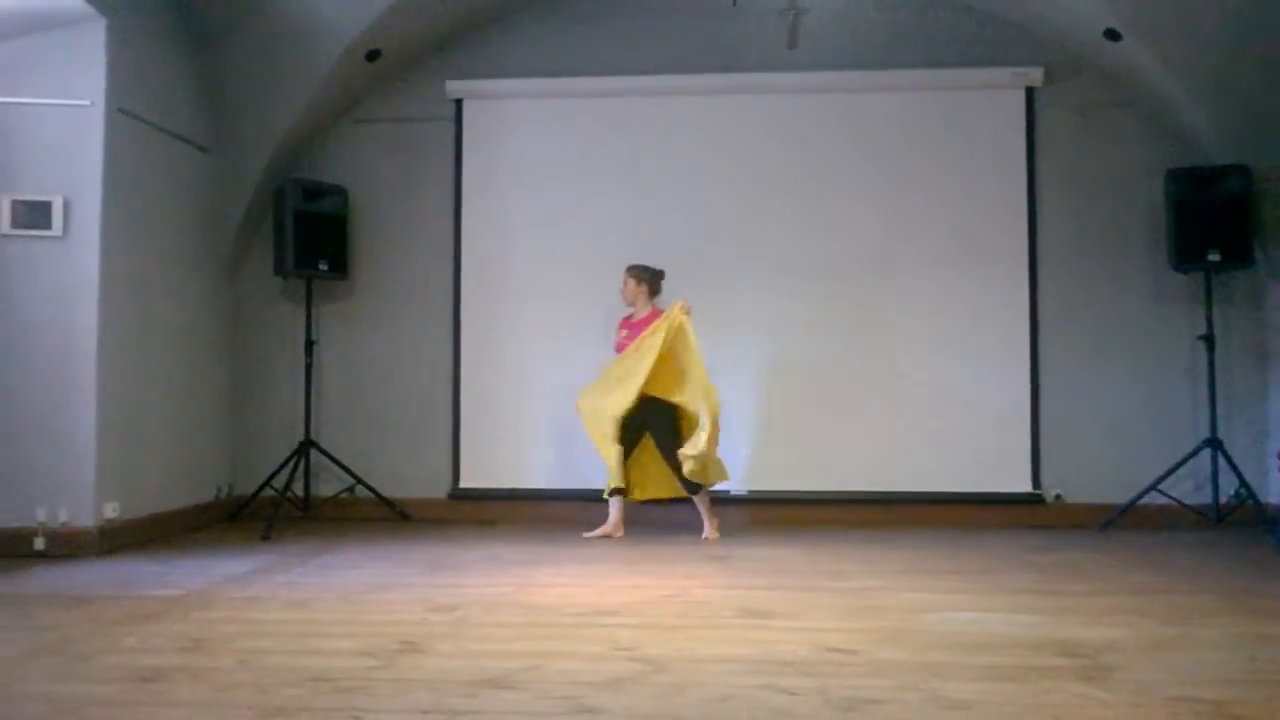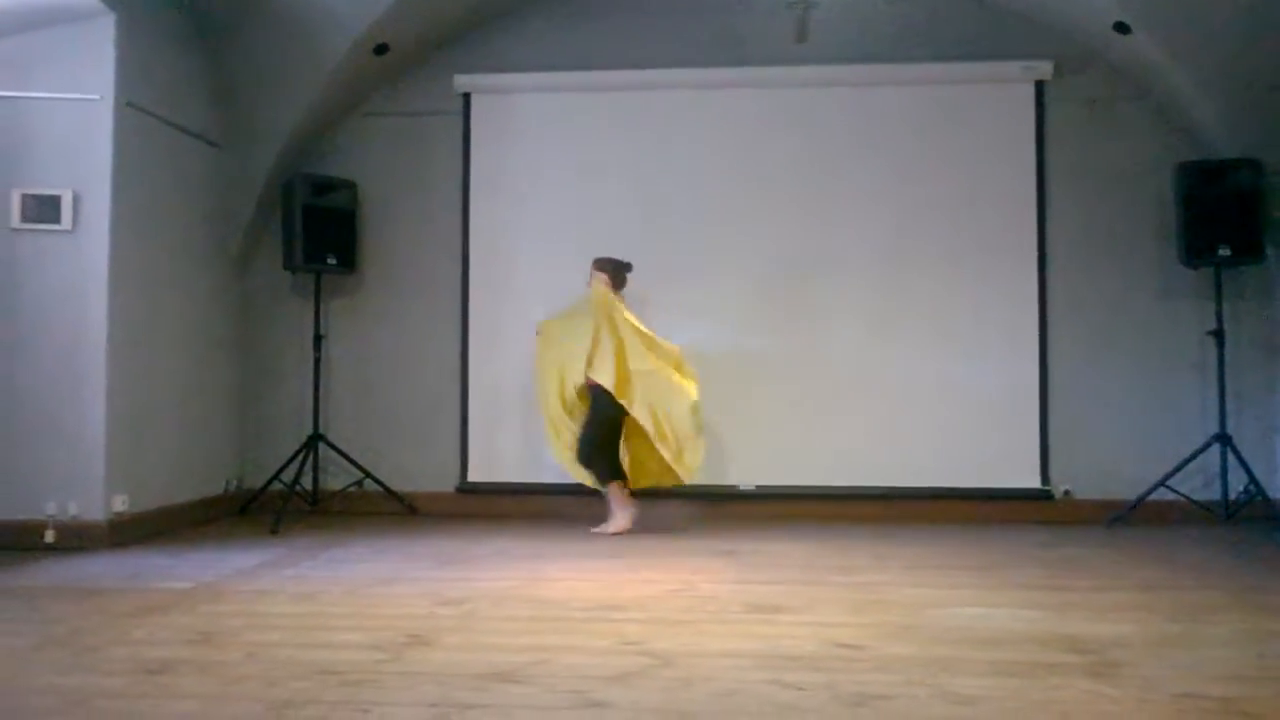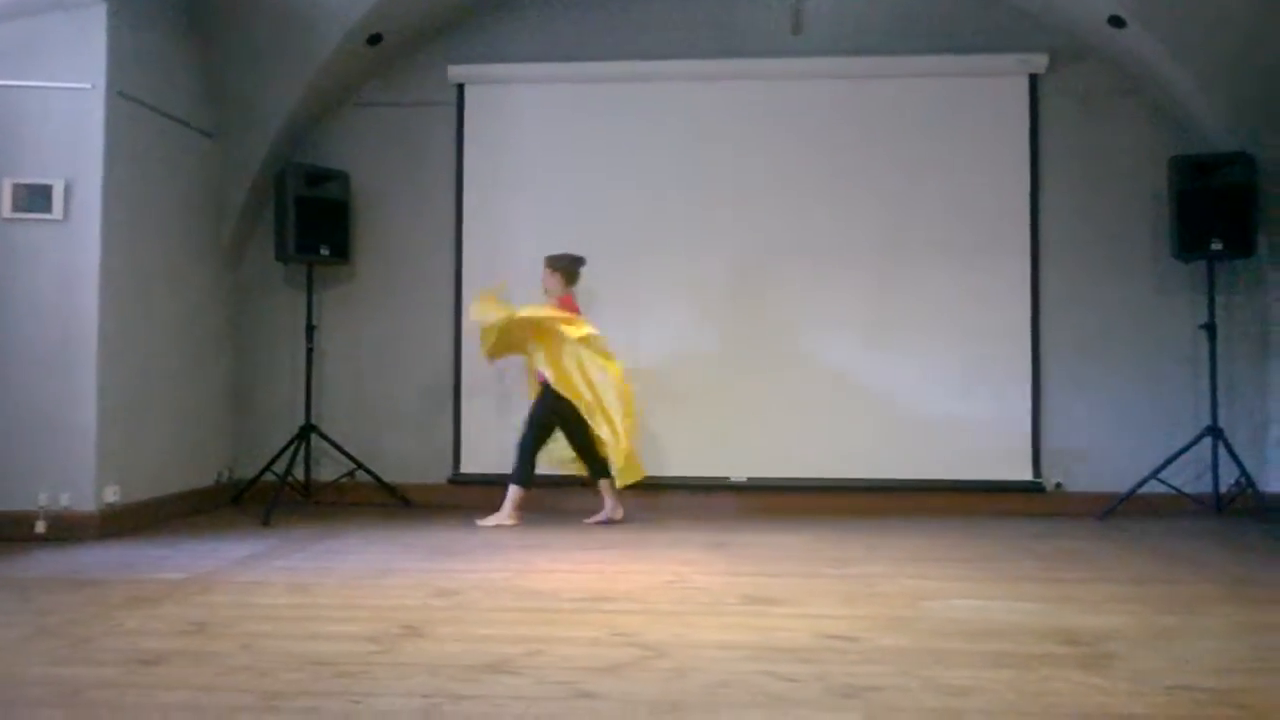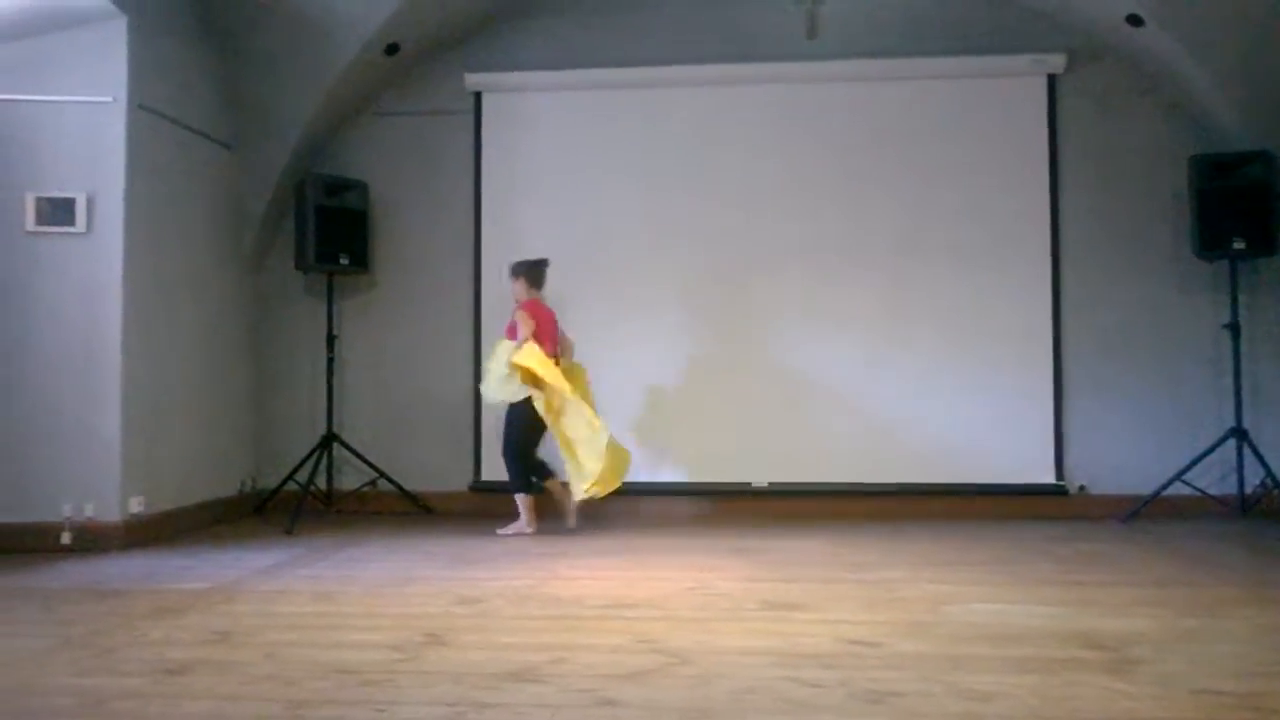
dt=0.3s
person 1, frame 1
left shoulder: (661, 319)
right shoulder: (624, 324)
left hip: (656, 401)
right hip: (629, 401)
left knee: (675, 460)
left ankle: (709, 521)
right ankle: (614, 523)
person 1, frame 2
left shoulder: (611, 309)
right shoulder: (597, 309)
right wrist: (549, 331)
left hip: (610, 391)
right hip: (598, 389)
left knee: (585, 451)
right knee: (607, 453)
left ankle: (623, 508)
right ankle: (620, 513)
person 1, frame 3
left shoulder: (558, 305)
right shoulder: (569, 307)
left wrist: (493, 321)
left hip: (555, 388)
left knee: (528, 446)
right knee: (586, 447)
left ankle: (508, 512)
right ankle: (612, 506)
person 1, frame 4
left shoulder: (524, 312)
right shoulder: (547, 313)
left elbow: (521, 348)
right elbow: (567, 347)
left hip: (528, 392)
left knee: (514, 453)
right knee: (524, 455)
left ankle: (526, 520)
right ankle: (566, 498)
